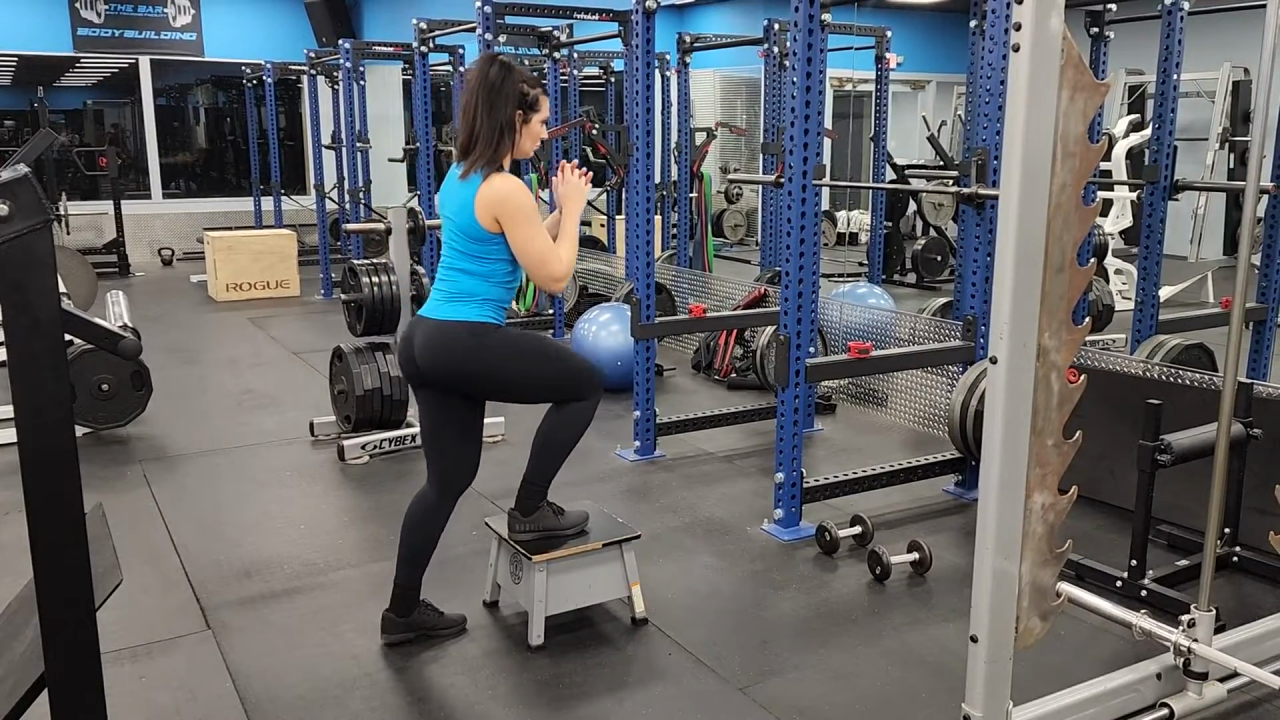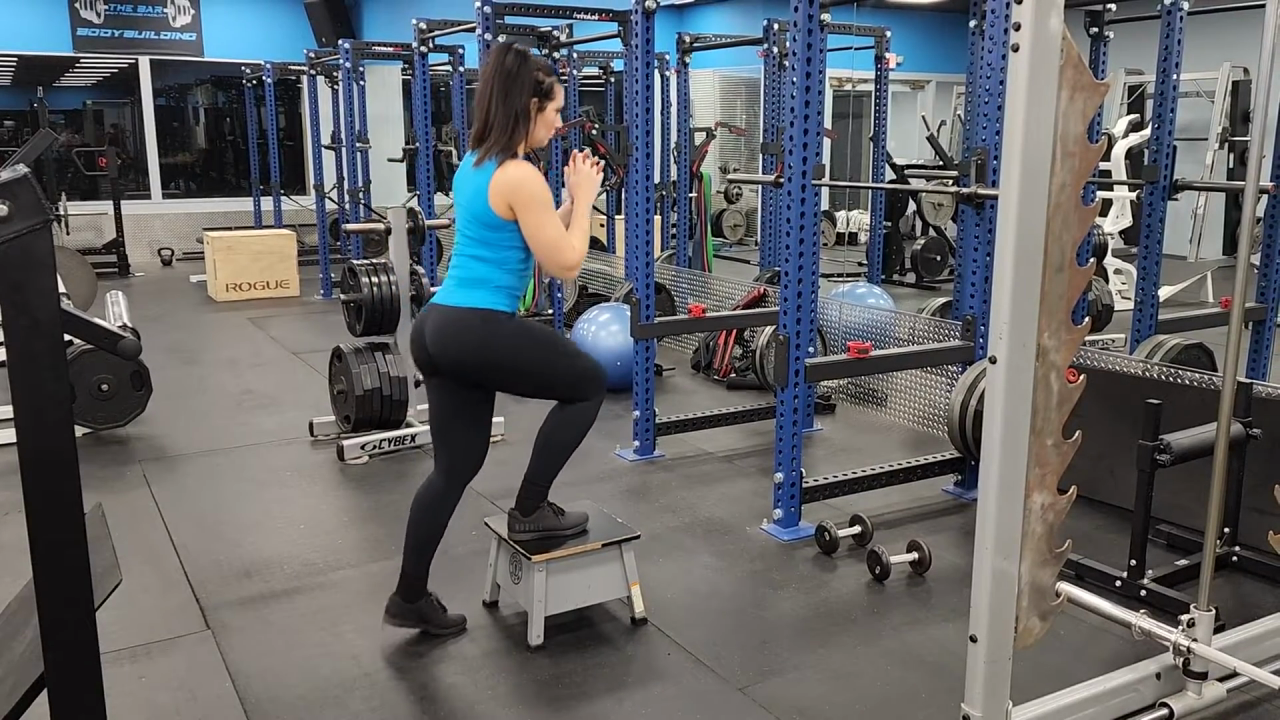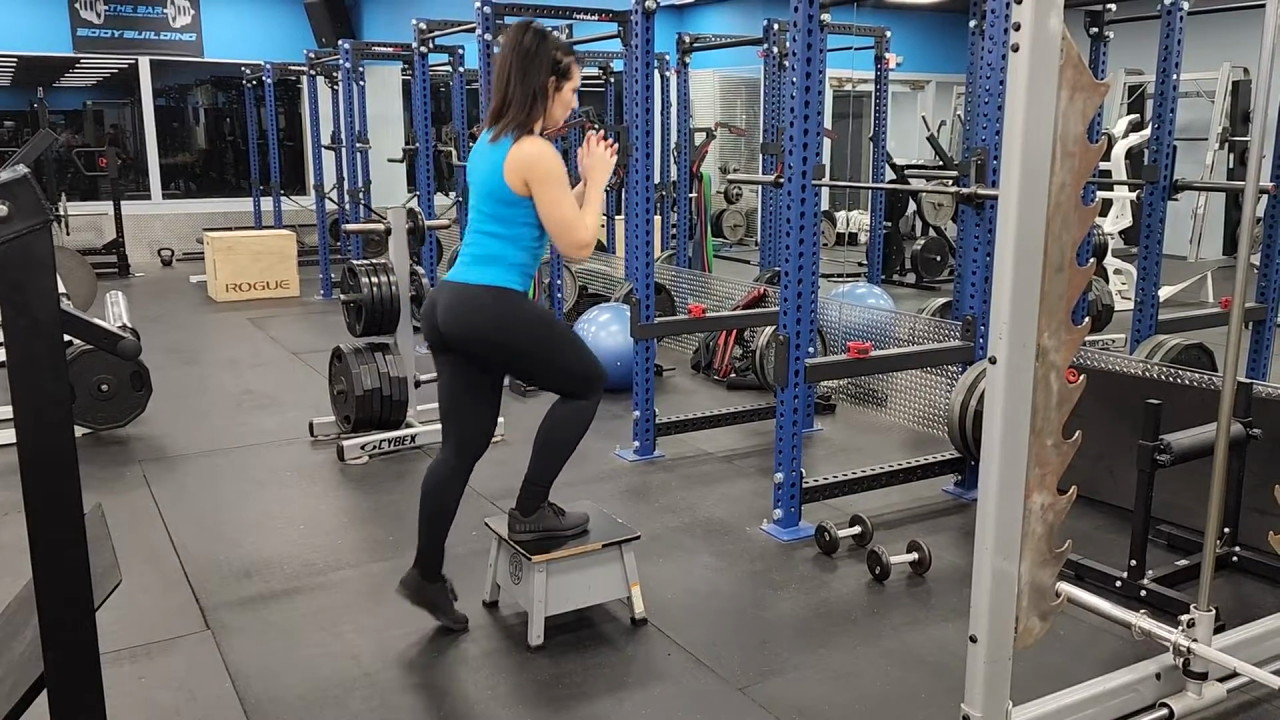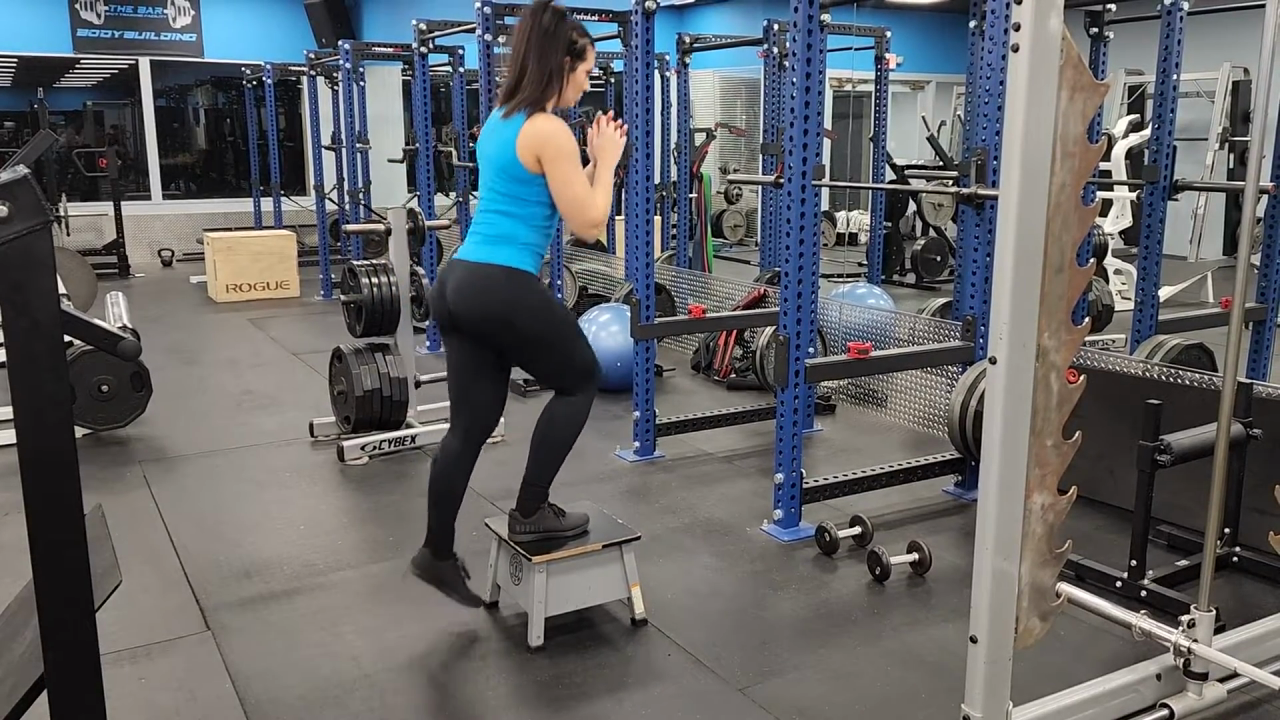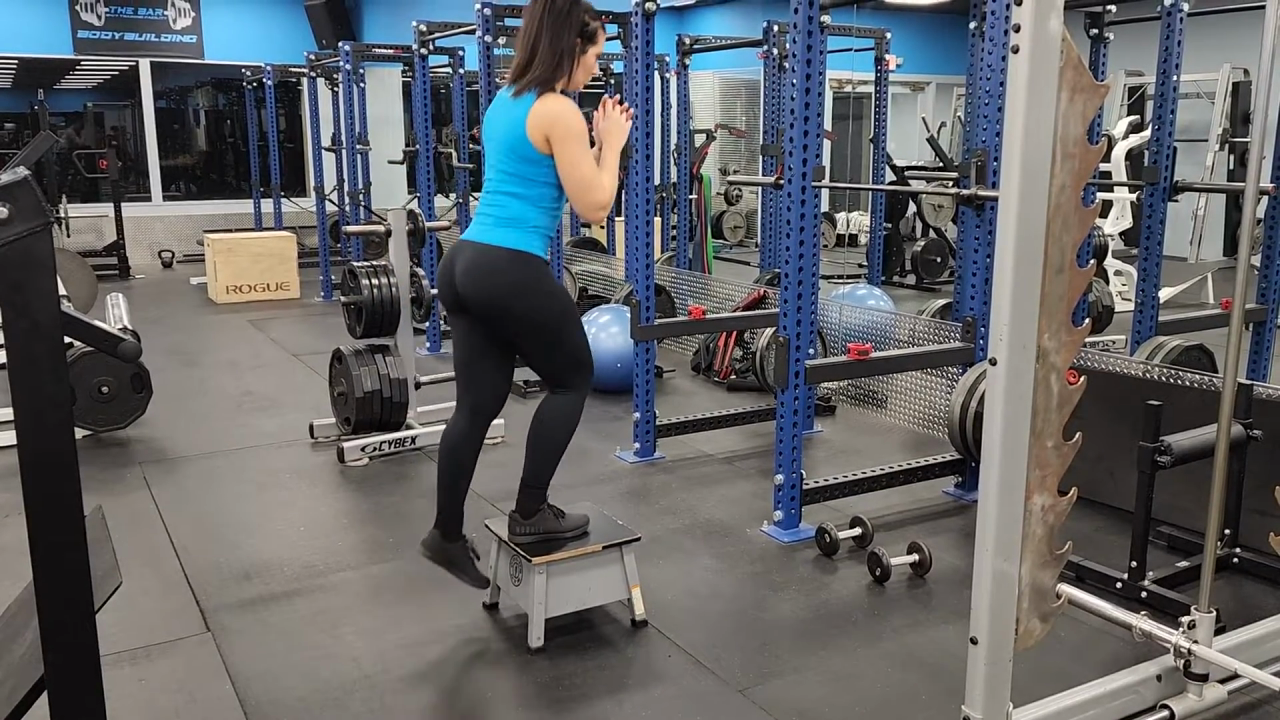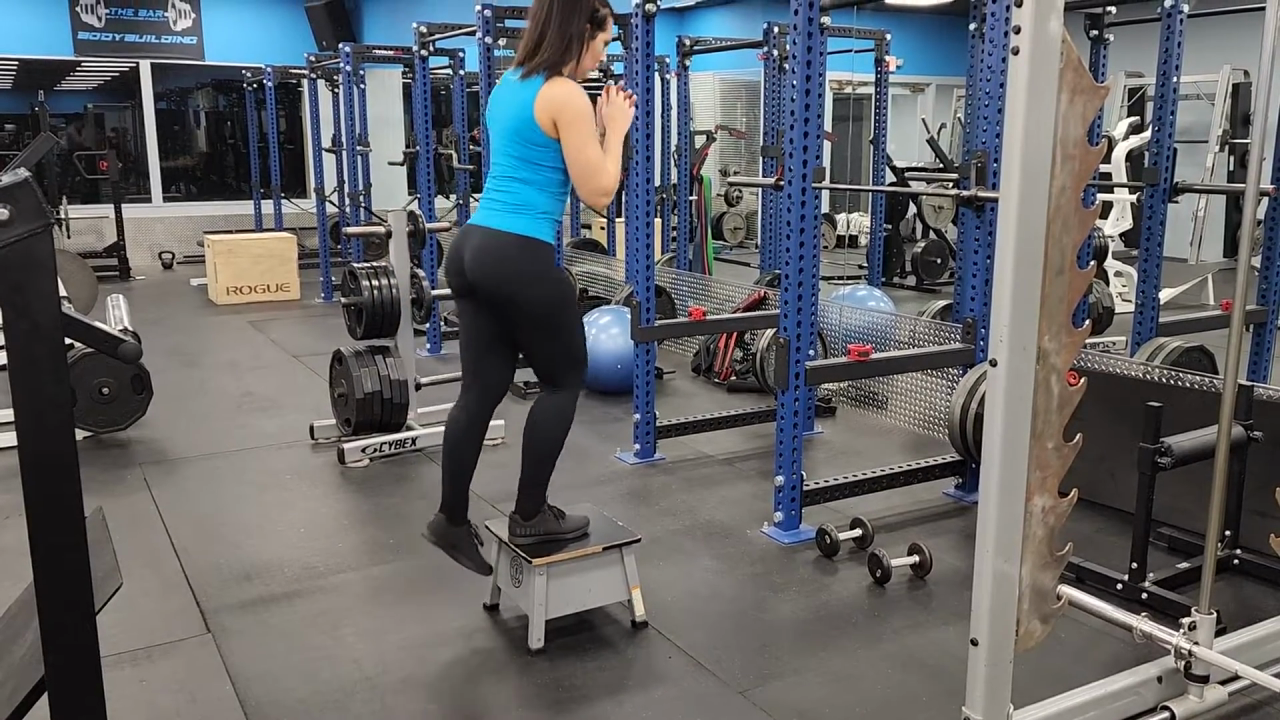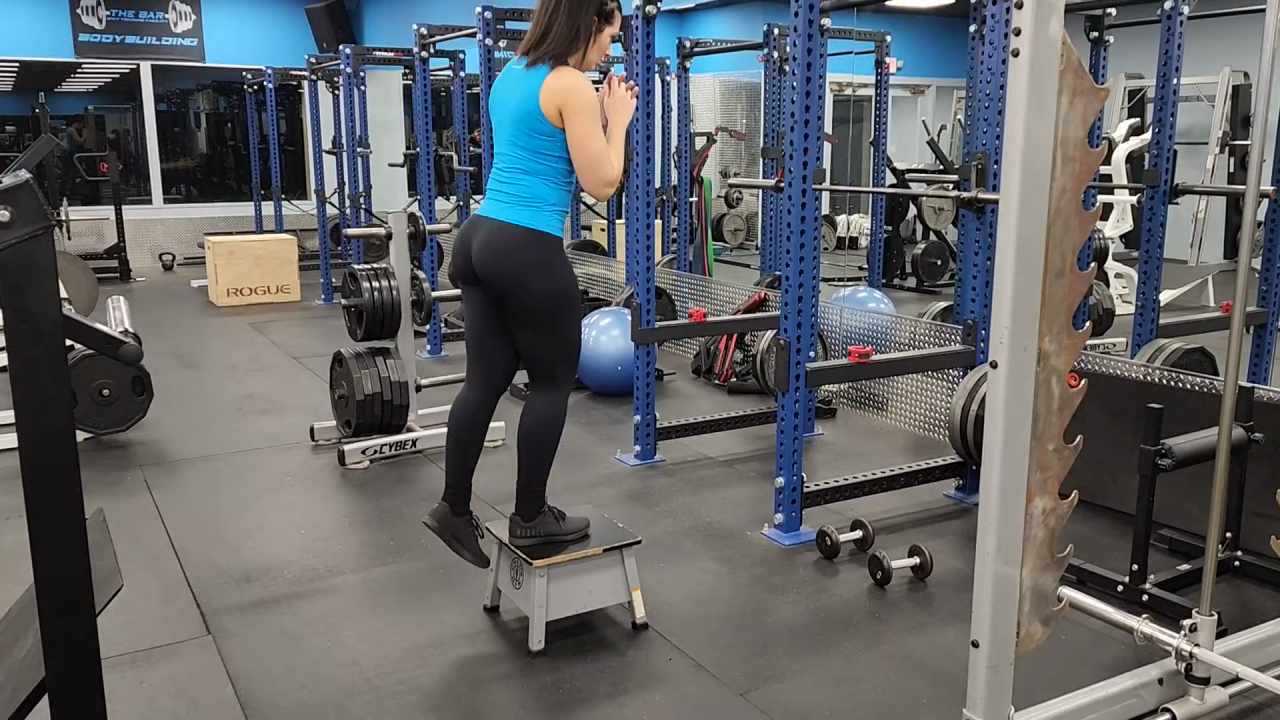
dt=0.1s
person 1, frame 1
left shoulder: (461, 176)
right shoulder: (505, 189)
right elbow: (553, 277)
left wrist: (558, 211)
right wrist: (571, 210)
left hip: (426, 340)
right hip: (467, 344)
left knee: (447, 479)
right knee: (583, 384)
left ankle: (404, 610)
right ankle: (530, 511)
person 1, frame 2
left shoulder: (474, 164)
right shoulder: (518, 177)
right elbow: (564, 265)
left wrist: (568, 201)
right wrist: (583, 200)
left hip: (437, 329)
right hip: (478, 331)
left knee: (454, 467)
right knee: (587, 384)
left ankle: (410, 597)
right ankle: (530, 511)
person 1, frame 3
left shoulder: (489, 141)
right shoulder: (536, 153)
right elbow: (577, 245)
left wrist: (583, 181)
right wrist: (598, 181)
left hip: (448, 305)
right hip: (492, 309)
left knee: (463, 444)
right knee: (587, 382)
left ankle: (426, 575)
right ankle: (531, 513)
person 1, frame 4
left shoulder: (499, 120)
right shoulder: (548, 131)
right elbow: (587, 224)
left wrist: (590, 162)
right wrist: (606, 162)
left hip: (457, 285)
right hip: (502, 289)
left knee: (469, 424)
right knee: (578, 381)
left ankle: (437, 553)
right ankle: (530, 513)
person 1, frame 5
left shoulder: (505, 101)
right shoulder: (558, 111)
right elbow: (593, 207)
left wrist: (594, 144)
right wrist: (611, 145)
left hip: (464, 265)
right hip: (513, 273)
left knee: (476, 406)
right knee: (572, 381)
left ankle: (447, 534)
right ankle: (530, 516)
person 1, frame 6
left shoulder: (508, 85)
right shoulder: (565, 95)
right elbow: (597, 193)
left wrist: (597, 128)
right wrist: (614, 130)
left hip: (471, 250)
right hip: (520, 258)
left knee: (480, 391)
right knee: (565, 378)
left ankle: (452, 520)
right ankle: (530, 515)
person 1, frame 7
left shoulder: (511, 75)
right shoulder: (570, 84)
right elbow: (601, 183)
left wrist: (598, 120)
right wrist: (617, 122)
left hip: (479, 240)
right hip: (528, 250)
left knee: (485, 380)
right knee: (551, 382)
left ankle: (454, 509)
right ankle: (531, 518)
